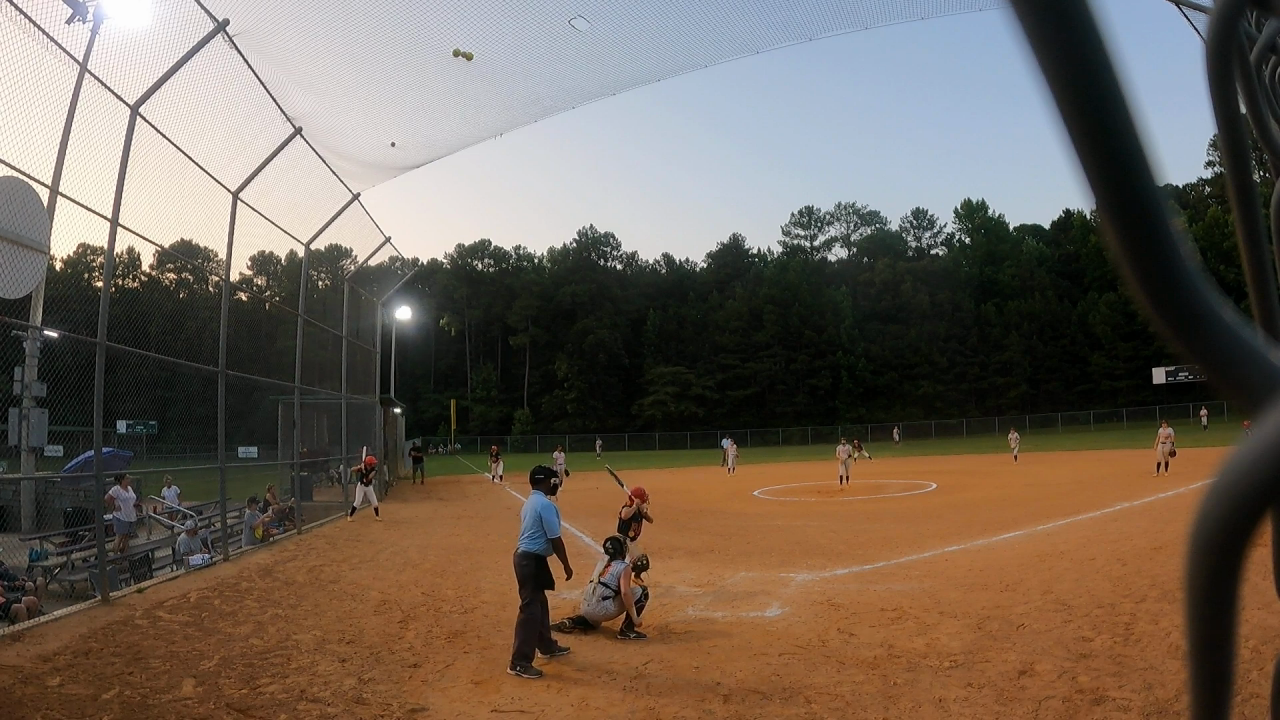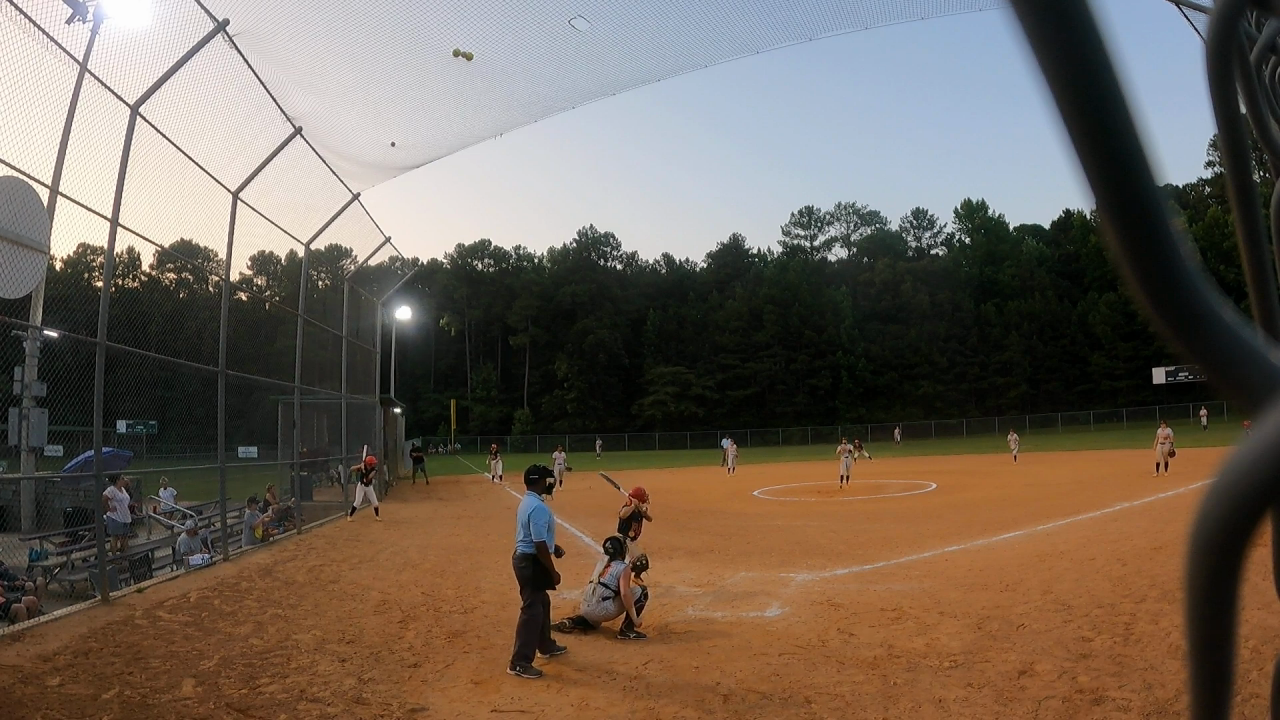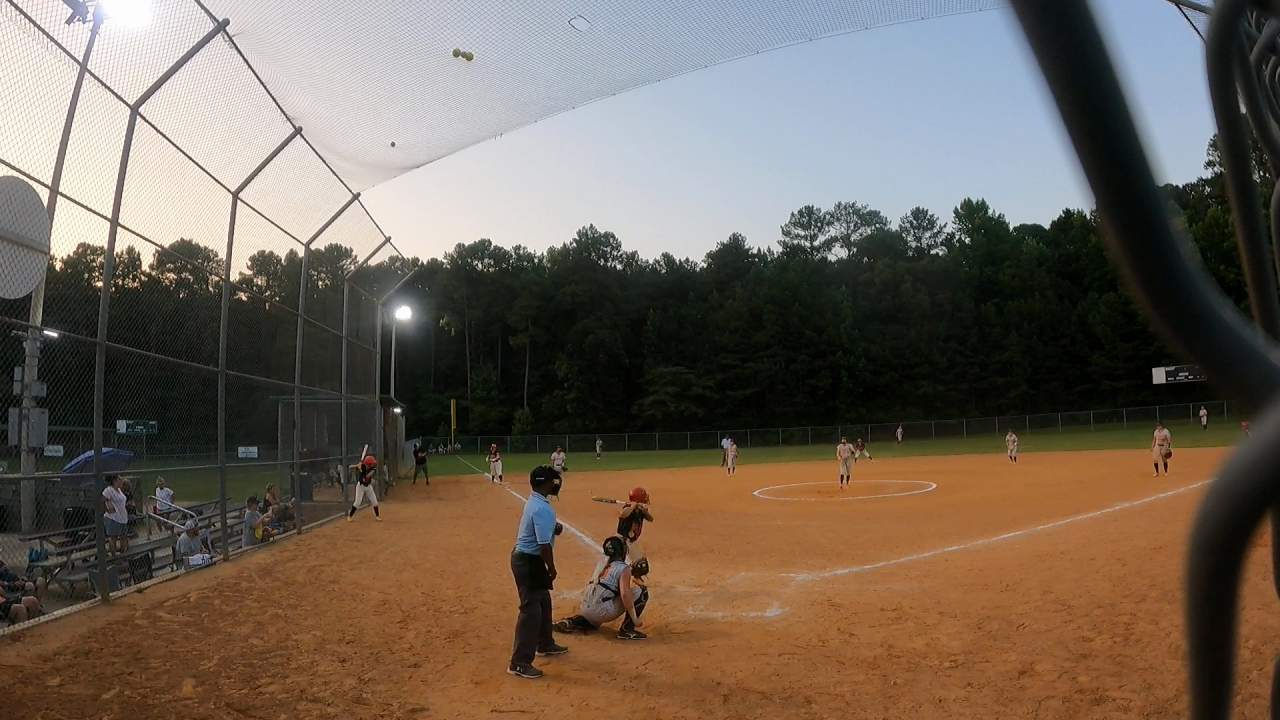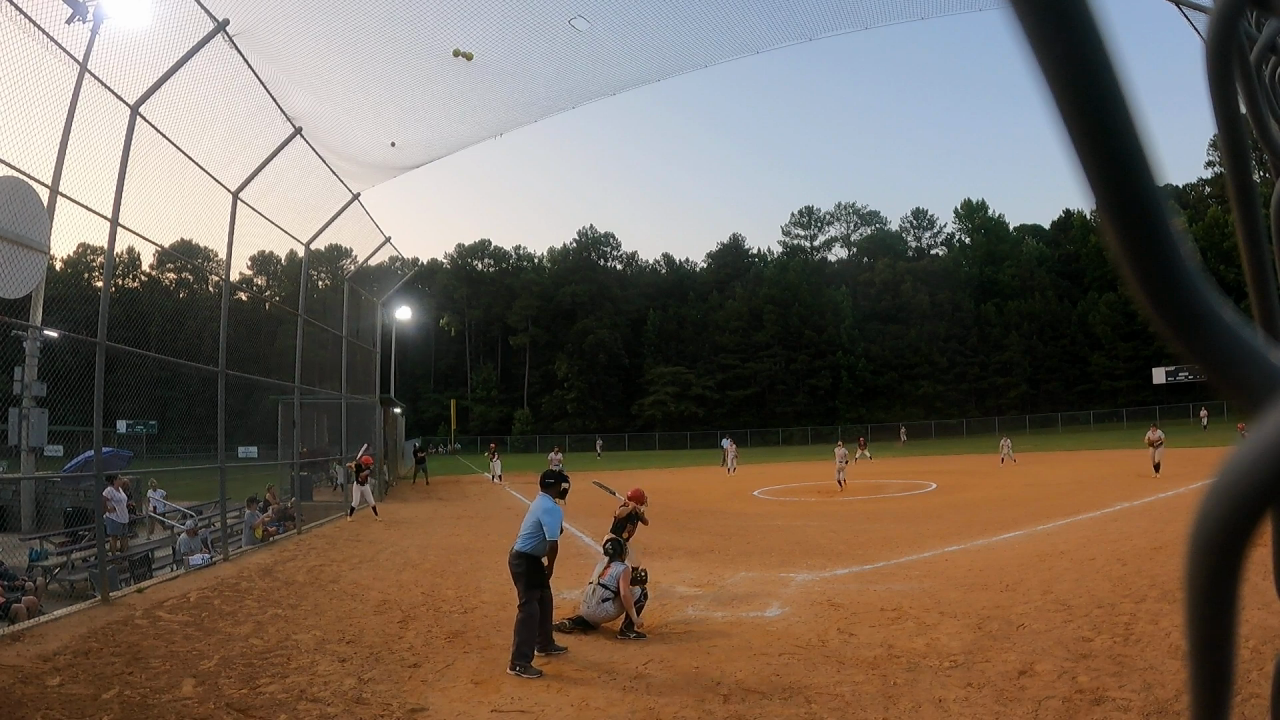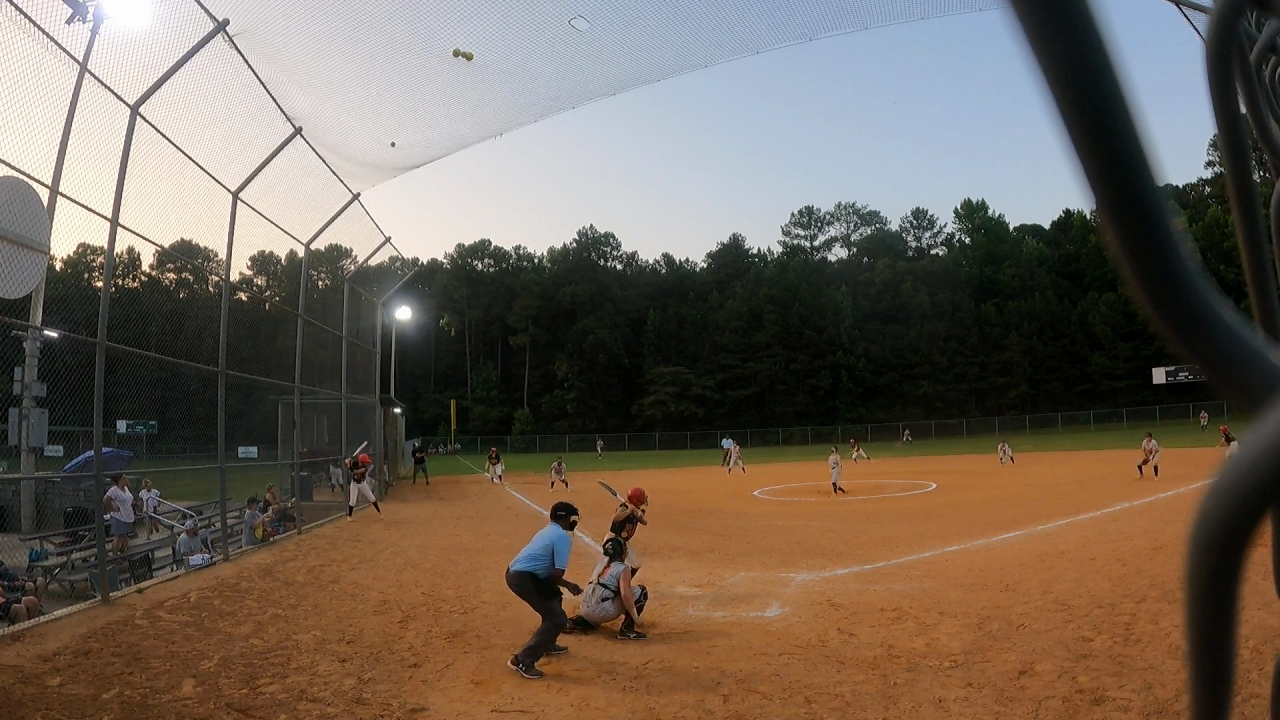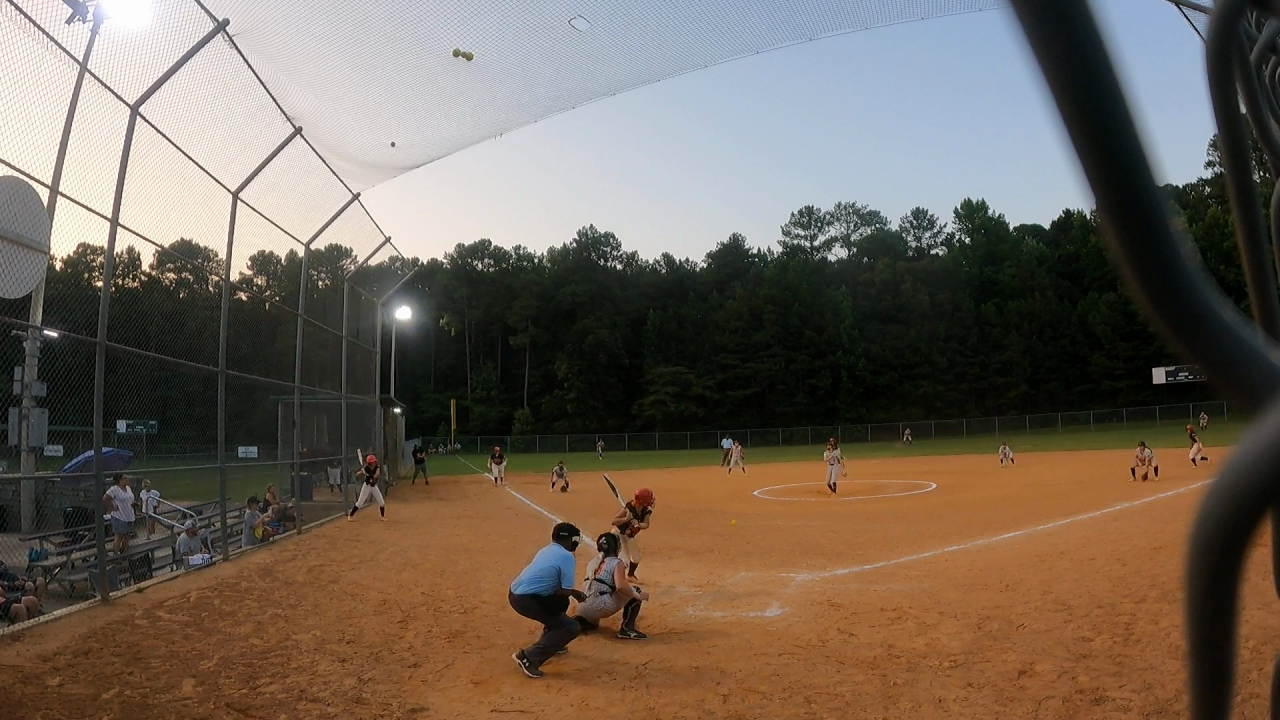
dt=0.4s
person 1, frame 1
left shoulder: (530, 502)
right shoulder: (546, 505)
right elbow: (555, 540)
right wrist: (566, 565)
left hip: (524, 556)
right hip: (532, 561)
left knee: (539, 604)
right knee: (530, 609)
left ankle: (547, 646)
right ankle: (519, 662)
person 1, frame 2
left shoulder: (527, 502)
right shoulder: (538, 507)
right elbow: (539, 544)
left wrist: (552, 547)
right wrist: (553, 570)
left hip: (525, 558)
right hip: (531, 562)
left knee: (542, 603)
right knee: (531, 610)
left ankle: (546, 645)
right ankle: (519, 663)
person 1, frame 3
left shoulder: (534, 501)
right shoulder: (543, 508)
right elbow: (544, 545)
left wrist: (553, 528)
right wrist: (552, 567)
left hip: (526, 557)
right hip: (529, 561)
left knee: (543, 602)
right knee: (531, 609)
left ankle: (544, 644)
right ankle: (519, 662)
person 1, frame 4
left shoulder: (540, 502)
right shoulder: (551, 508)
right elbow: (552, 543)
right wrist: (550, 567)
left hip: (527, 557)
right hip: (525, 560)
left knee: (544, 600)
right knee: (529, 609)
left ankle: (544, 644)
right ankle: (519, 663)
person 1, frame 5
left shoulder: (547, 531)
right shoulder: (562, 536)
right elbow: (559, 572)
left wrist: (567, 585)
left hip: (516, 573)
right hip: (524, 578)
left knee: (554, 598)
right knee: (557, 619)
left ankle: (547, 644)
right ankle: (522, 660)
person 1, frame 6
left shoulder: (545, 551)
right shoulder: (566, 557)
right elbow: (565, 591)
left wrist: (572, 593)
left hip: (517, 594)
right hip: (527, 600)
left knee: (561, 602)
right knee: (571, 628)
left ankle: (550, 643)
right ankle: (528, 657)
